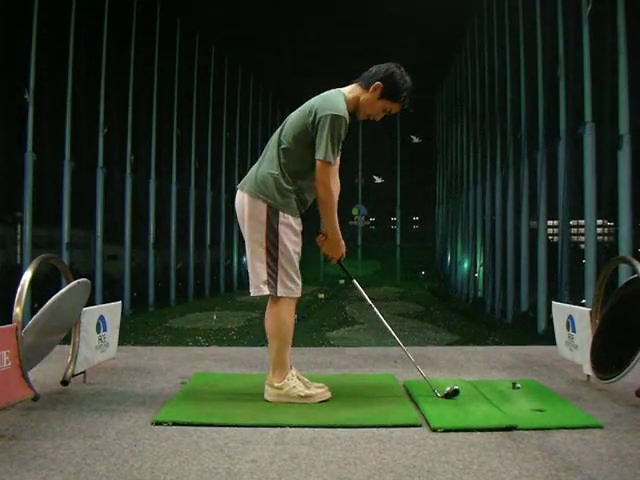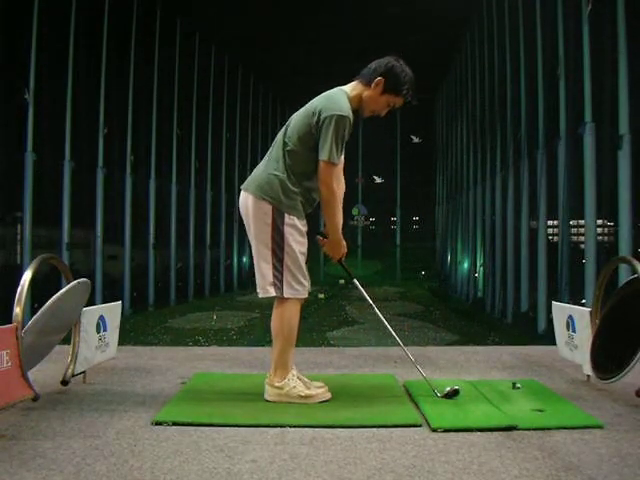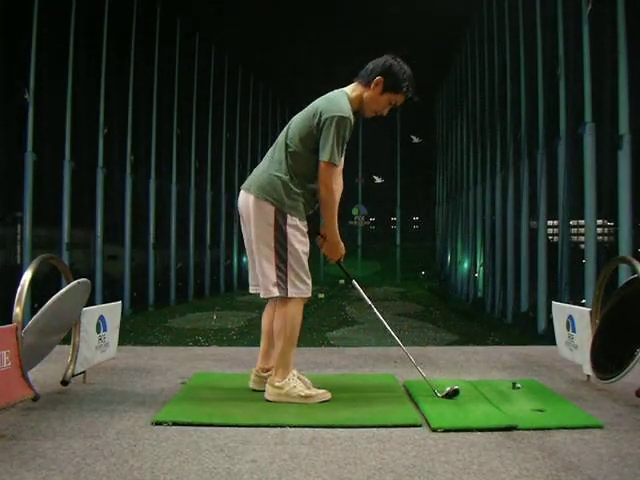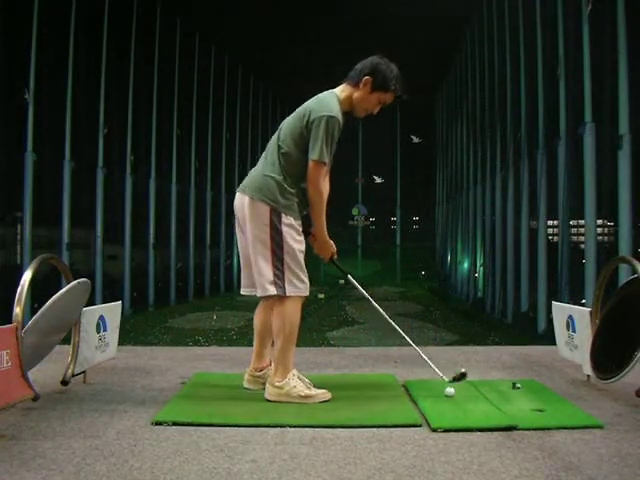
dt=0.3s
person 1, frame 1
left shoulder: (333, 106)
right shoulder: (335, 111)
left elbow: (332, 178)
right elbow: (323, 181)
left wrist: (331, 231)
right wrist: (335, 236)
left hip: (265, 199)
right hip: (270, 201)
left knee: (284, 291)
right knee: (283, 291)
left ankle: (282, 373)
right ankle: (280, 382)
person 1, frame 2
left shoulder: (336, 104)
right shoulder: (338, 111)
left elbow: (336, 176)
right elbow: (326, 181)
left wrist: (336, 230)
right wrist: (335, 237)
left hip: (265, 198)
right hip: (275, 202)
left knee: (288, 291)
right knee: (290, 291)
left ankle: (281, 373)
right ankle: (280, 381)
person 1, frame 3
left shoulder: (336, 105)
right shoulder: (340, 112)
left elbow: (334, 178)
right elbow: (326, 182)
left wrist: (329, 231)
right wrist: (333, 237)
left hip: (261, 197)
right hip: (274, 202)
left knee: (280, 289)
right knee: (293, 291)
left ankle: (265, 368)
right ankle: (282, 381)
person 1, frame 4
left shoulder: (325, 107)
right shoulder: (329, 113)
left elbow: (320, 177)
right elbow: (315, 181)
left wrist: (318, 230)
right wrist: (322, 236)
left hip: (256, 199)
right hip: (270, 204)
left knee: (273, 290)
right knee: (290, 290)
left ankle: (260, 367)
right ankle: (282, 380)
